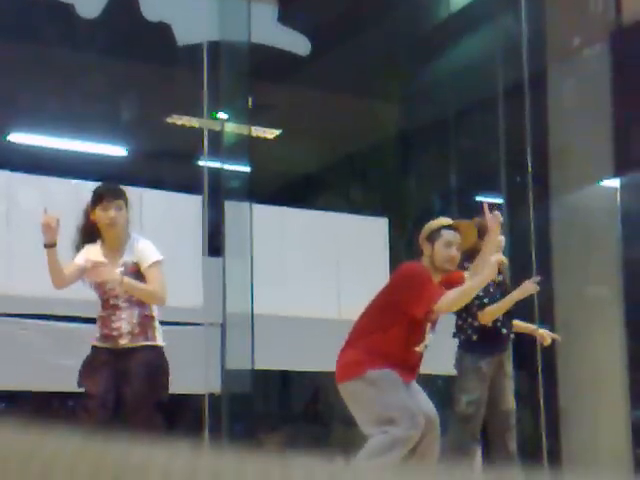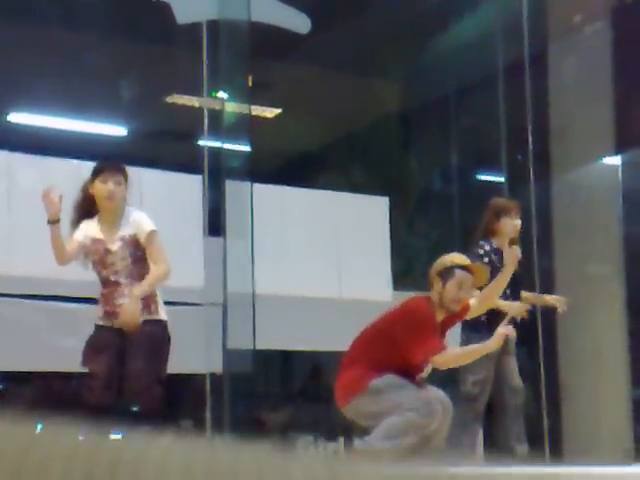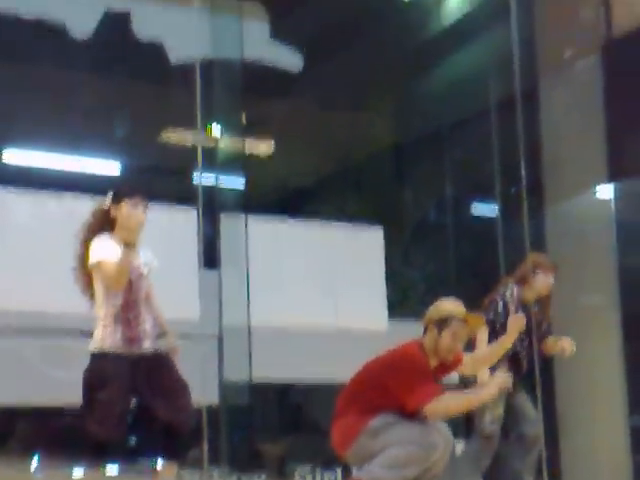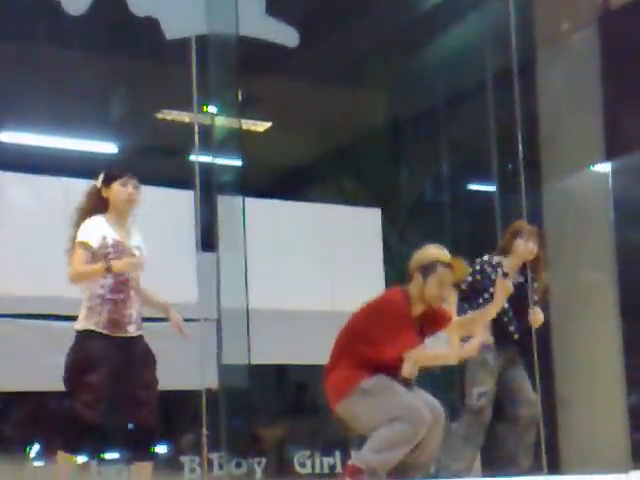
dt=1s
person 1, frame 1
left shoulder: (142, 248)
right shoulder: (90, 252)
left elbow: (159, 295)
right elbow: (60, 282)
left wrist: (118, 278)
right wrist: (50, 243)
left hip: (143, 345)
right hip: (105, 346)
left knee: (142, 414)
right knee: (93, 411)
person 1, frame 2
left shoulder: (138, 220)
right shoulder: (87, 228)
left elbow: (162, 267)
right elbow: (63, 259)
left wrist: (137, 296)
right wrist: (54, 219)
left hip: (145, 317)
right hip: (108, 322)
left knee: (142, 385)
right knee: (97, 391)
person 1, frame 3
left shoulder: (143, 252)
right shoulder: (102, 245)
right elbow: (116, 281)
left wrist: (167, 334)
right wrist: (128, 241)
left hip: (147, 350)
right hip: (112, 350)
left knee: (178, 416)
right knee: (107, 427)
person 1, frame 4
left shoulder: (135, 235)
right shoulder: (94, 226)
right elbow: (75, 272)
left wrist: (166, 310)
right wrist: (112, 267)
left hip: (132, 336)
right hip: (96, 333)
left knee: (143, 415)
right knee: (85, 412)
person 2, frame 1
left shoulder: (498, 274)
right elbow: (484, 316)
left wrist: (534, 330)
right wrist: (519, 294)
left hip: (501, 355)
right hip: (475, 356)
left knee: (505, 417)
right knee: (469, 419)
person 2, frame 2
left shoulder: (509, 254)
right shoulder: (483, 251)
left wrist: (544, 299)
right wrist: (503, 305)
right hip: (481, 333)
left knee: (513, 395)
right knee: (475, 398)
left ankle: (513, 456)
person 2, frame 3
left shoulder: (535, 308)
right shoulder: (509, 294)
left elbow: (543, 343)
right elbow: (485, 328)
left wrist: (561, 344)
left hip: (513, 376)
left knee: (531, 428)
right knee: (490, 430)
person 2, frame 4
left shoulder: (529, 279)
right shoulder: (488, 264)
left elbow: (530, 317)
right elbow: (456, 292)
left wrist: (536, 317)
left hip: (510, 350)
right hip: (483, 347)
left knee: (528, 407)
right knee: (478, 408)
left ankle: (515, 469)
right ankle: (453, 472)
person 3, frame 1
left shoulder: (440, 279)
right shoulder: (412, 274)
left elbow: (473, 278)
right elbow: (445, 305)
left wrist: (493, 237)
right wrist: (487, 276)
left hip: (396, 370)
right hip: (364, 367)
left knee: (428, 422)
right knee: (405, 423)
person 3, frame 2
left shoulder: (443, 309)
right shoulder: (417, 312)
left elbow: (481, 304)
right elbow: (441, 359)
left wrist: (508, 268)
right wrist: (491, 344)
left hip: (385, 384)
right hip: (358, 387)
left knee: (440, 408)
right knee: (426, 408)
person 3, frame 3
left shoulder: (438, 355)
right shoulder: (411, 358)
left elbow: (475, 363)
right elbow: (435, 407)
left wrist: (510, 336)
right wrist: (486, 392)
right hip: (355, 431)
left knee: (439, 437)
right knee: (430, 439)
person 3, frame 4
left shoulder: (425, 307)
right shoulder: (392, 304)
left elbow: (458, 326)
right elbow: (416, 354)
left wrist: (496, 303)
right wrist: (464, 350)
left hip: (383, 378)
right hip: (352, 380)
left knee: (433, 415)
right knee: (413, 418)
